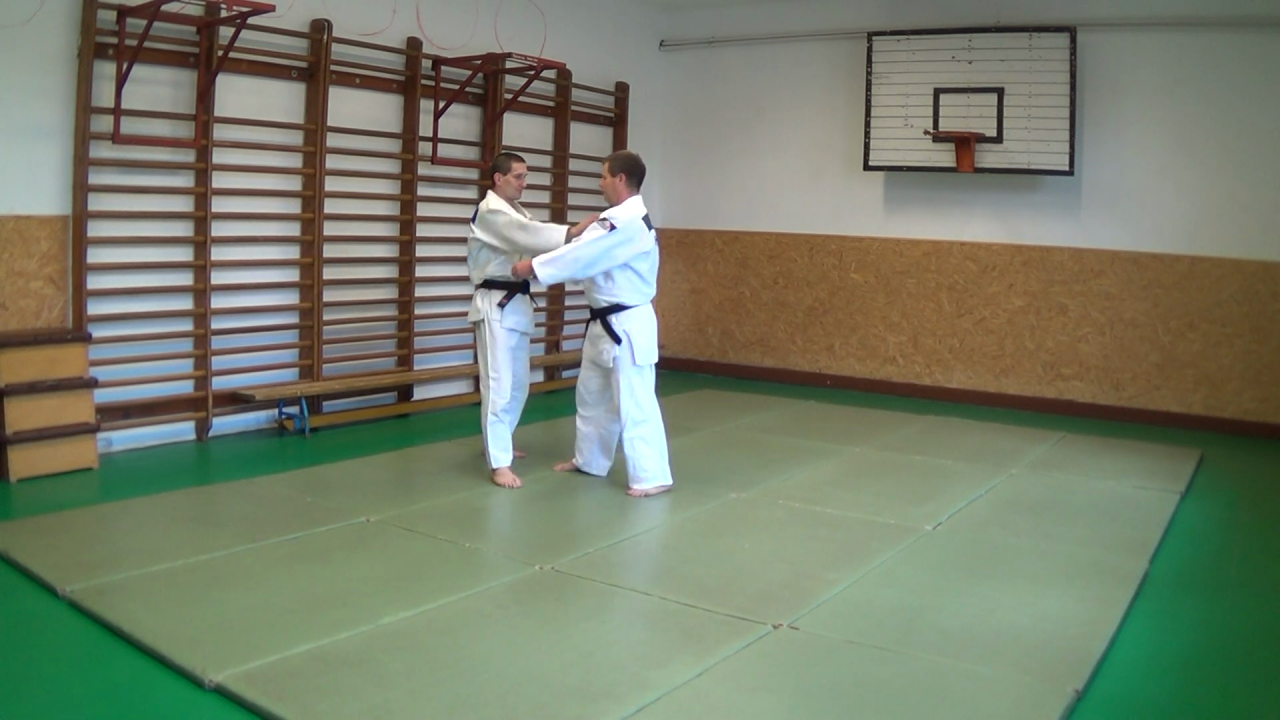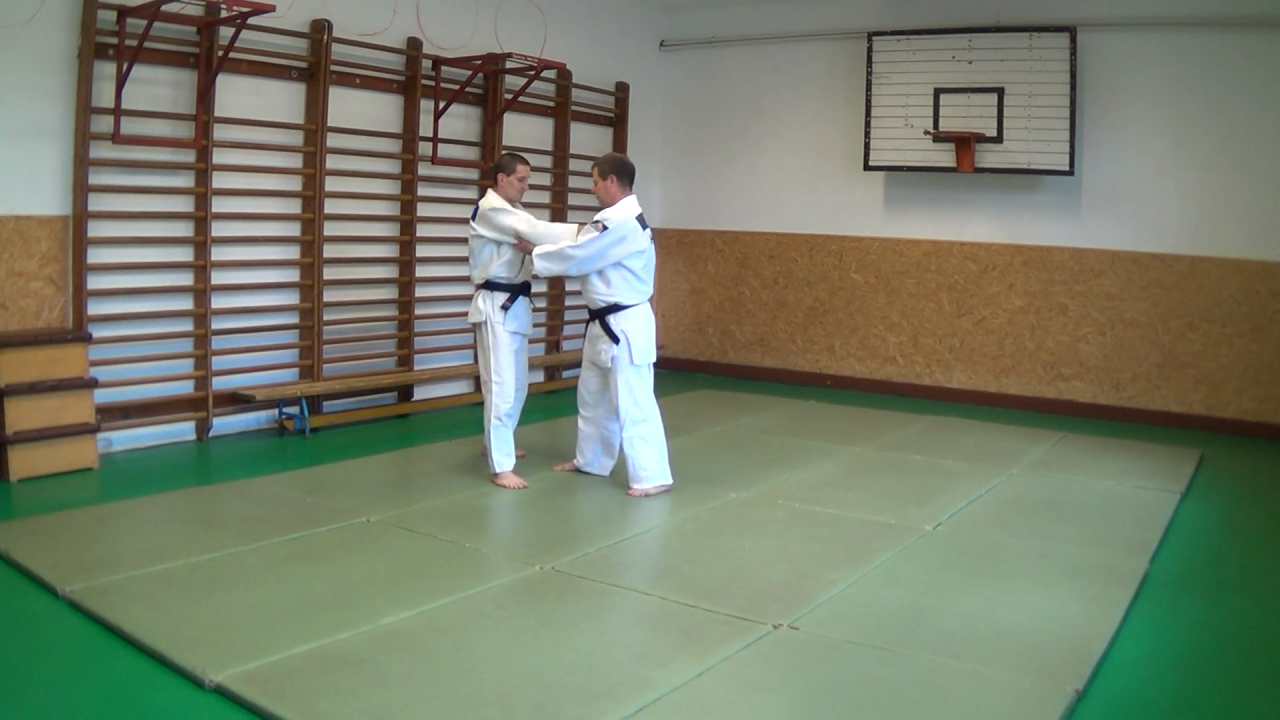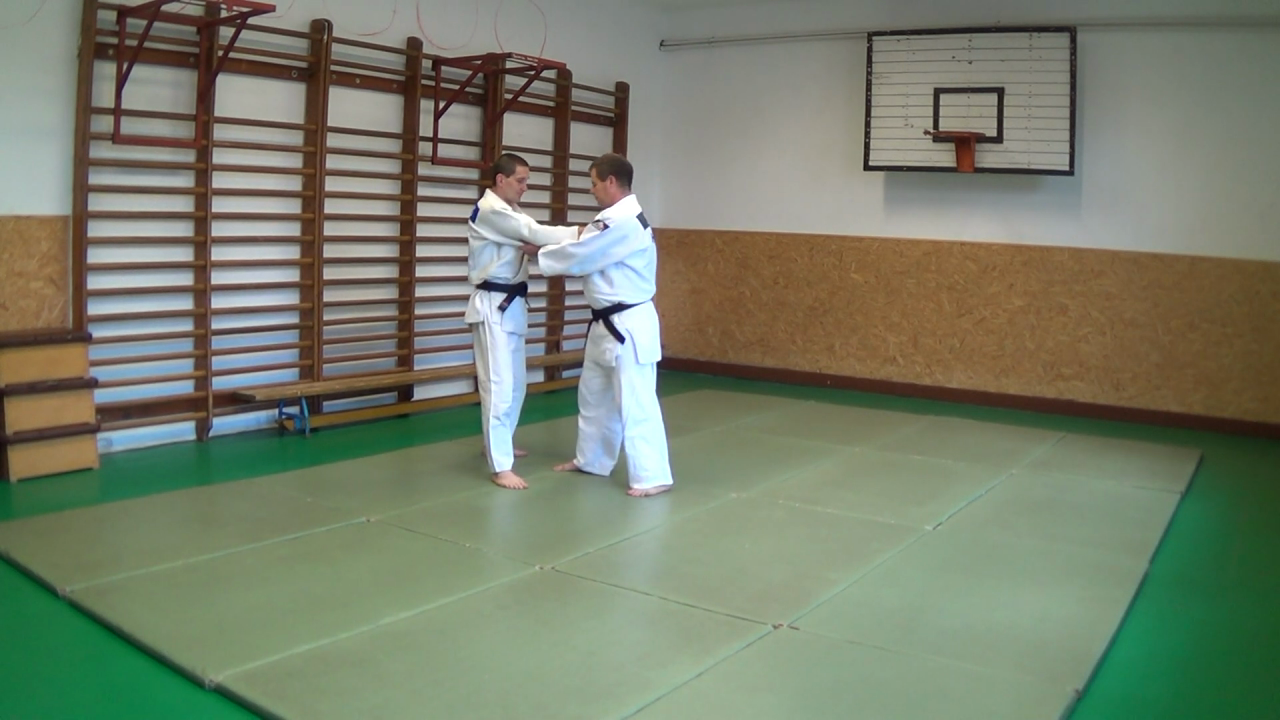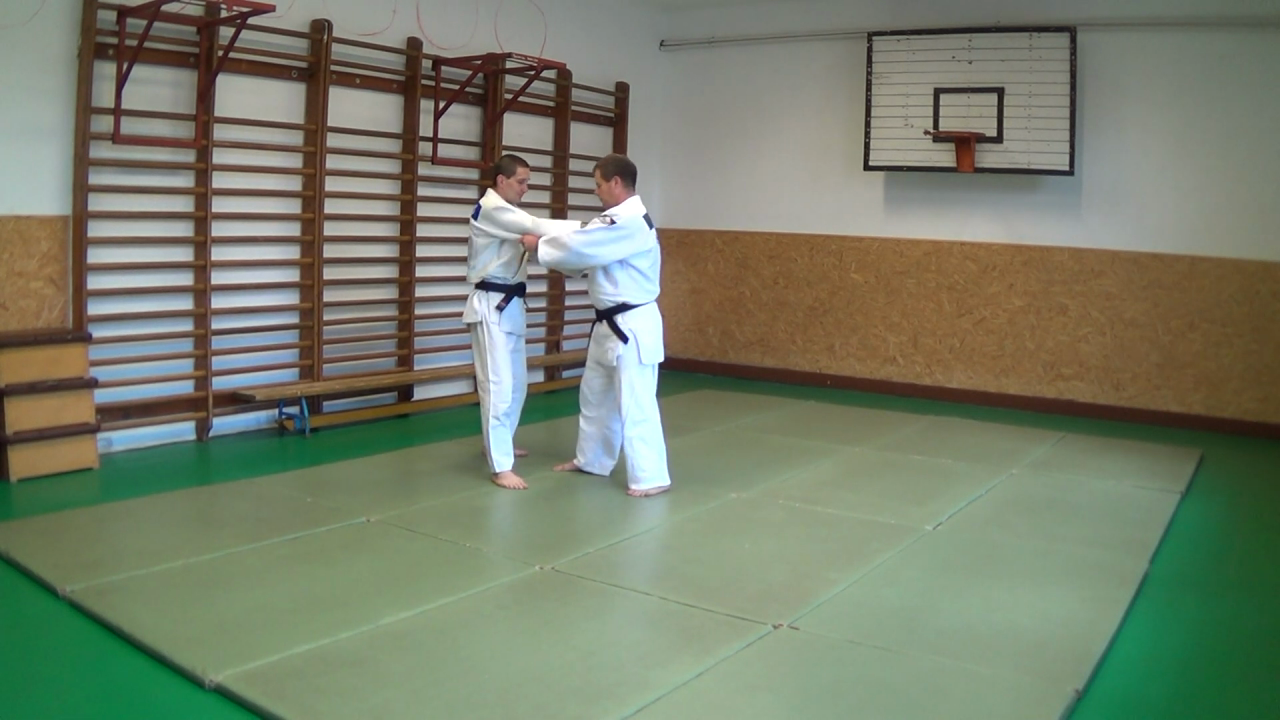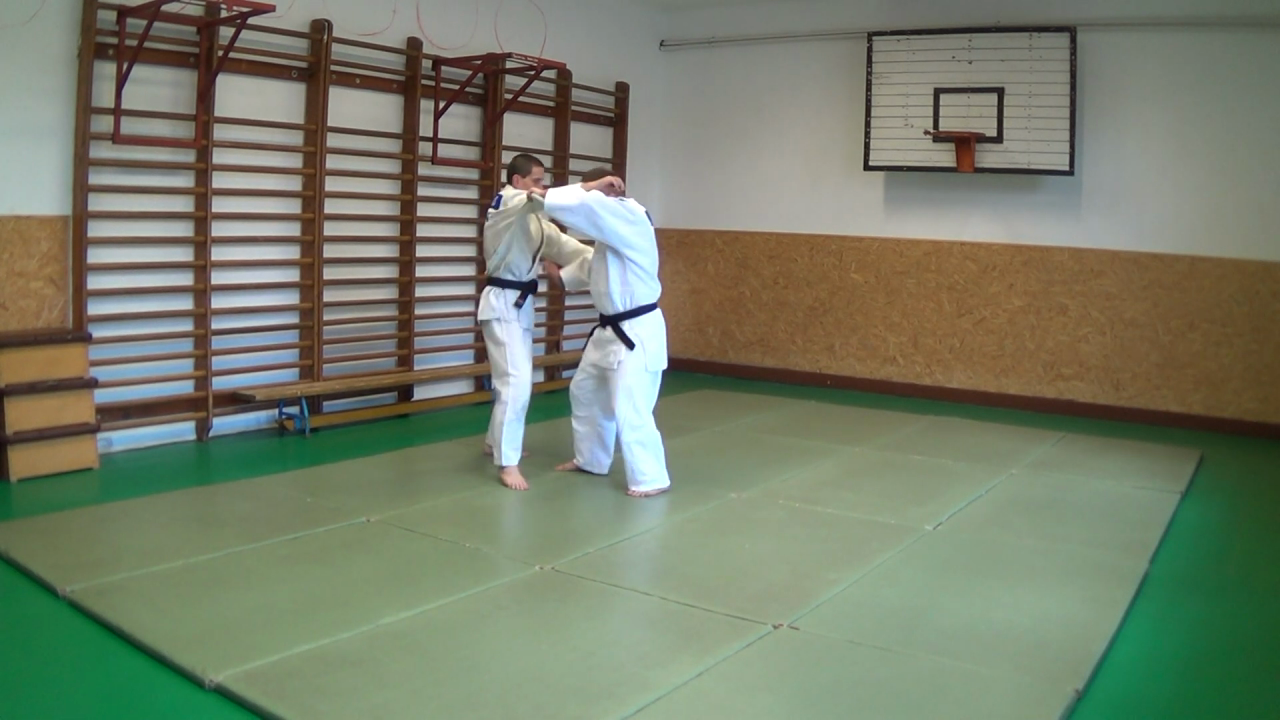
dt=0.3s
person 1, frame 1
left shoulder: (625, 221)
right shoulder: (626, 218)
left elbow: (582, 255)
right elbow: (590, 252)
left wrist: (535, 266)
right wrist: (550, 252)
left hip: (627, 325)
right hip: (608, 323)
left knee: (634, 403)
right knee: (592, 394)
left ankle: (651, 476)
right ankle: (590, 459)
person 1, frame 2
left shoulder: (620, 222)
right shoulder: (622, 219)
left elbow: (576, 257)
right elbow: (586, 254)
left wrist: (534, 252)
right wrist: (542, 249)
left hip: (625, 325)
right hip: (606, 324)
left knee: (633, 403)
right knee: (593, 395)
left ankle: (651, 476)
right ankle: (591, 460)
person 1, frame 3
left shoulder: (621, 222)
right shoulder: (622, 218)
left elbow: (578, 256)
right elbow: (588, 256)
left wrist: (539, 253)
right wrist: (547, 251)
left hip: (629, 325)
right hip: (608, 323)
left knee: (635, 402)
right knee: (594, 395)
left ankle: (651, 476)
right ankle: (591, 459)
person 1, frame 4
left shoulder: (628, 222)
right shoulder: (621, 219)
left elbow: (579, 246)
right elbow: (586, 258)
left wrist: (539, 244)
right wrist: (547, 246)
left hip: (632, 326)
right hip: (612, 325)
left knee: (635, 404)
right knee: (596, 395)
left ankle: (650, 477)
right ankle: (591, 460)
person 1, frame 5
left shoulder: (629, 218)
right shoulder: (613, 225)
left elbow: (586, 203)
right elbow: (594, 267)
left wrist: (548, 197)
left hip: (636, 331)
right hip: (611, 329)
left knee: (630, 408)
right knee: (587, 392)
left ankle: (650, 479)
right ankle: (590, 459)
person 2, frame 1
left shoulder: (516, 213)
right shoulder: (490, 212)
left elbow: (540, 248)
right elbow: (532, 235)
right wrist: (574, 231)
left hip: (517, 303)
right hip: (495, 306)
left knee: (518, 383)
right knee: (499, 384)
left ankle: (498, 443)
right ankle: (499, 464)
person 2, frame 2
left shoulder: (513, 211)
right shoulder: (490, 210)
left elbow: (536, 238)
right elbow: (536, 232)
left wrist: (580, 236)
right wrist: (583, 231)
left hip: (516, 305)
right hip: (496, 307)
left knee: (517, 384)
right knee: (501, 386)
left ankle: (498, 443)
right ankle: (501, 467)
person 2, frame 3
left shoulder: (510, 213)
right shoulder: (489, 211)
left elbow: (532, 241)
right elbow: (536, 234)
left wrist: (580, 237)
right wrist: (583, 232)
left hip: (510, 305)
right hip: (492, 307)
left knee: (514, 383)
right knee: (499, 386)
left ankle: (498, 443)
right ankle: (501, 467)
person 2, frame 4
left shoulder: (511, 214)
right shoulder: (490, 209)
right elbow: (539, 228)
left hip: (510, 306)
right hip: (490, 307)
left knee: (516, 382)
right knee: (498, 386)
left ankle: (499, 442)
right ankle: (500, 466)
person 2, frame 5
left shoulder: (531, 214)
right shoulder: (508, 203)
left elbow: (560, 243)
right elbow: (538, 199)
left wrist: (596, 256)
left hip: (520, 303)
right hip: (502, 304)
left knee: (514, 378)
right knee: (516, 380)
left ankle: (498, 440)
right ankle: (508, 463)
